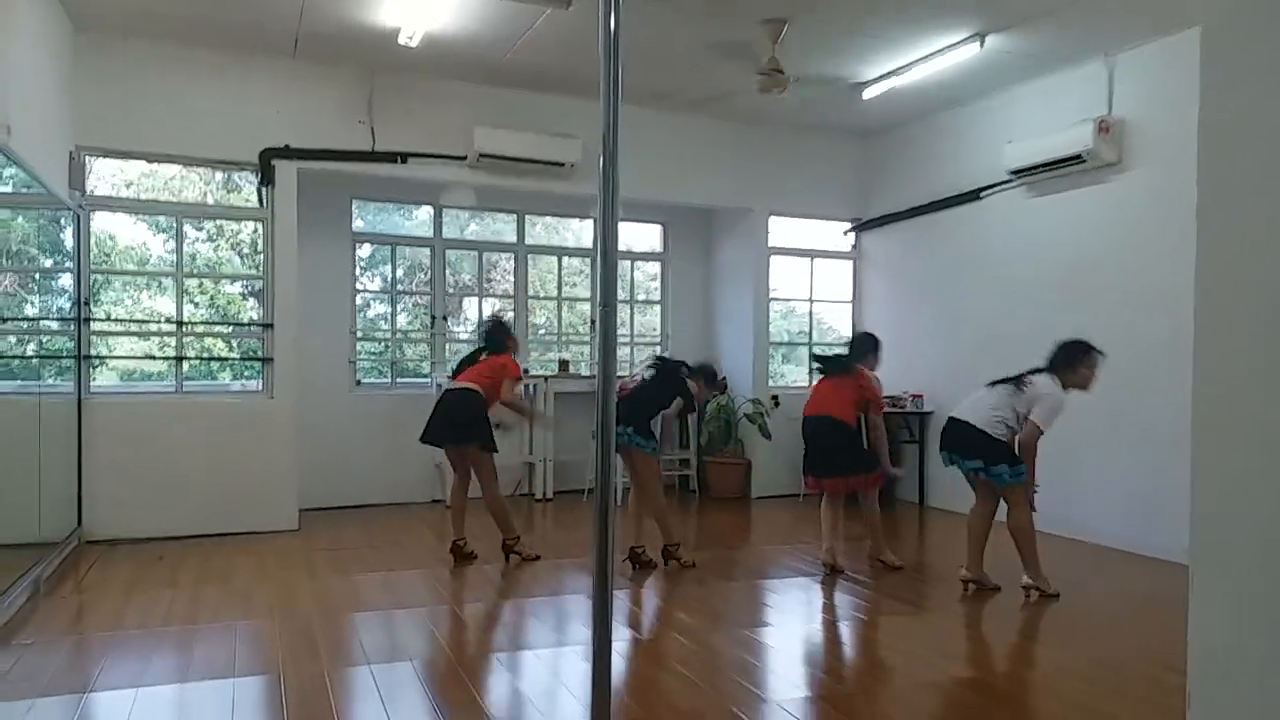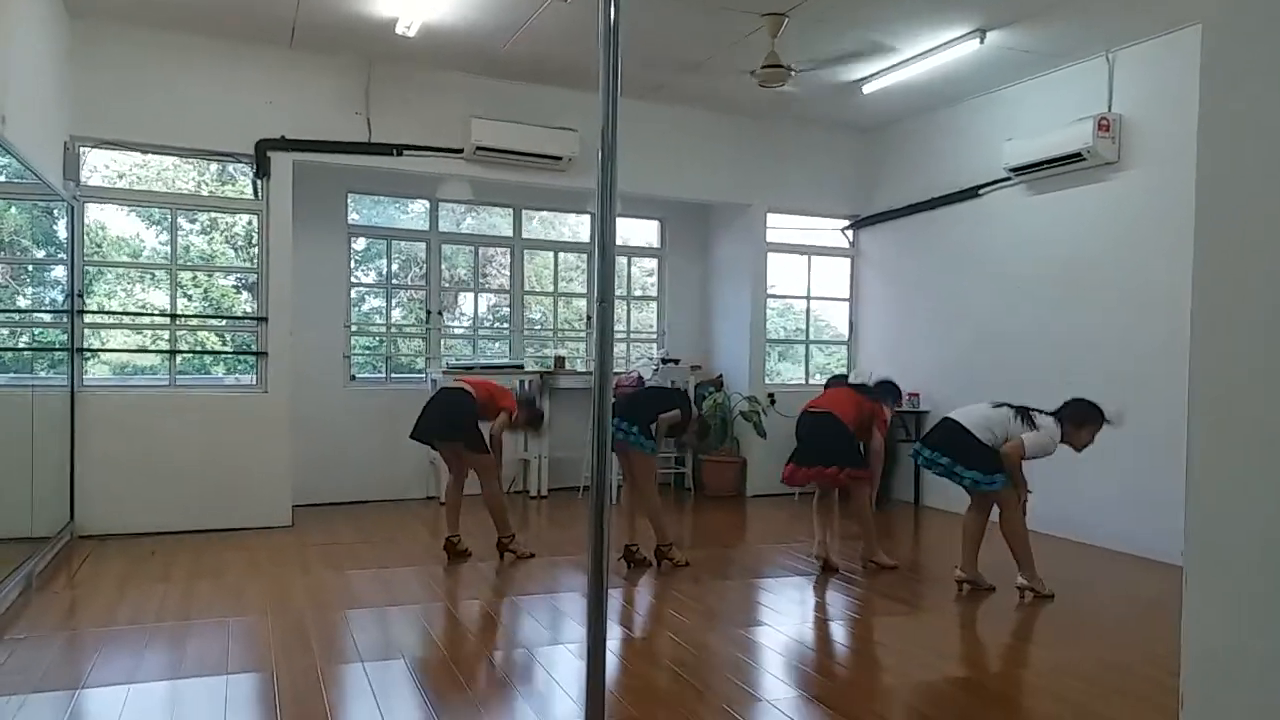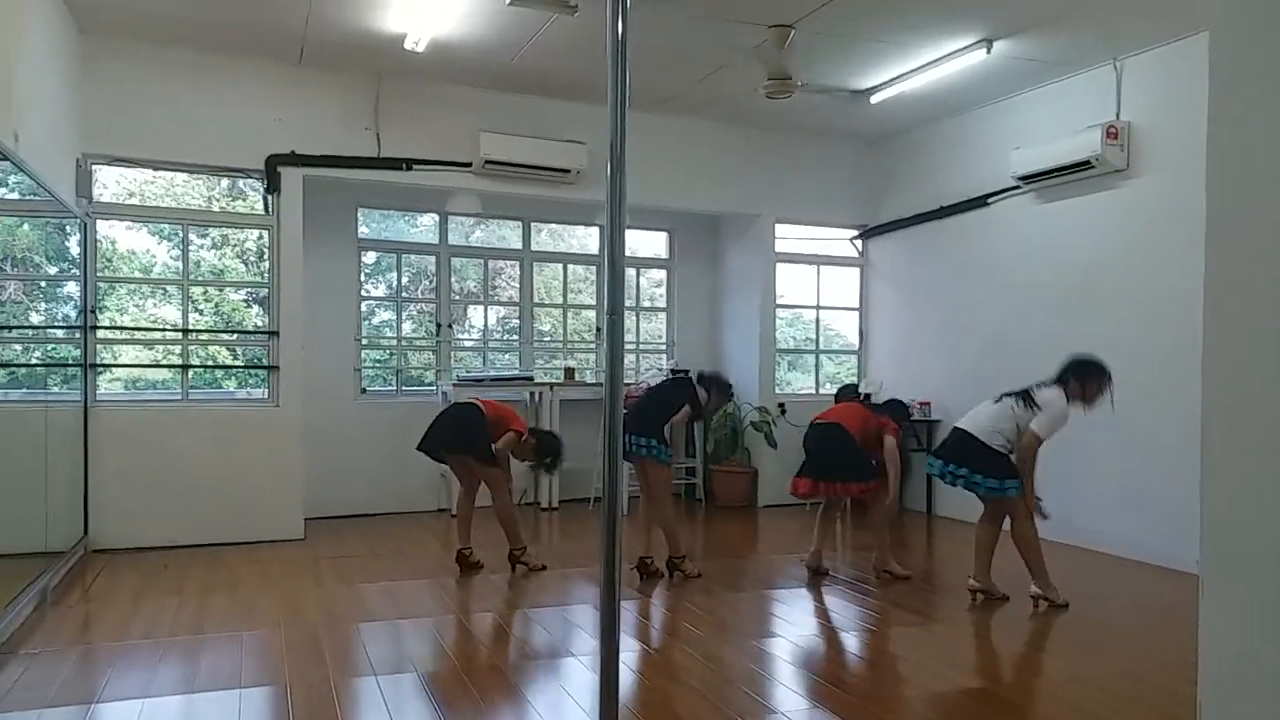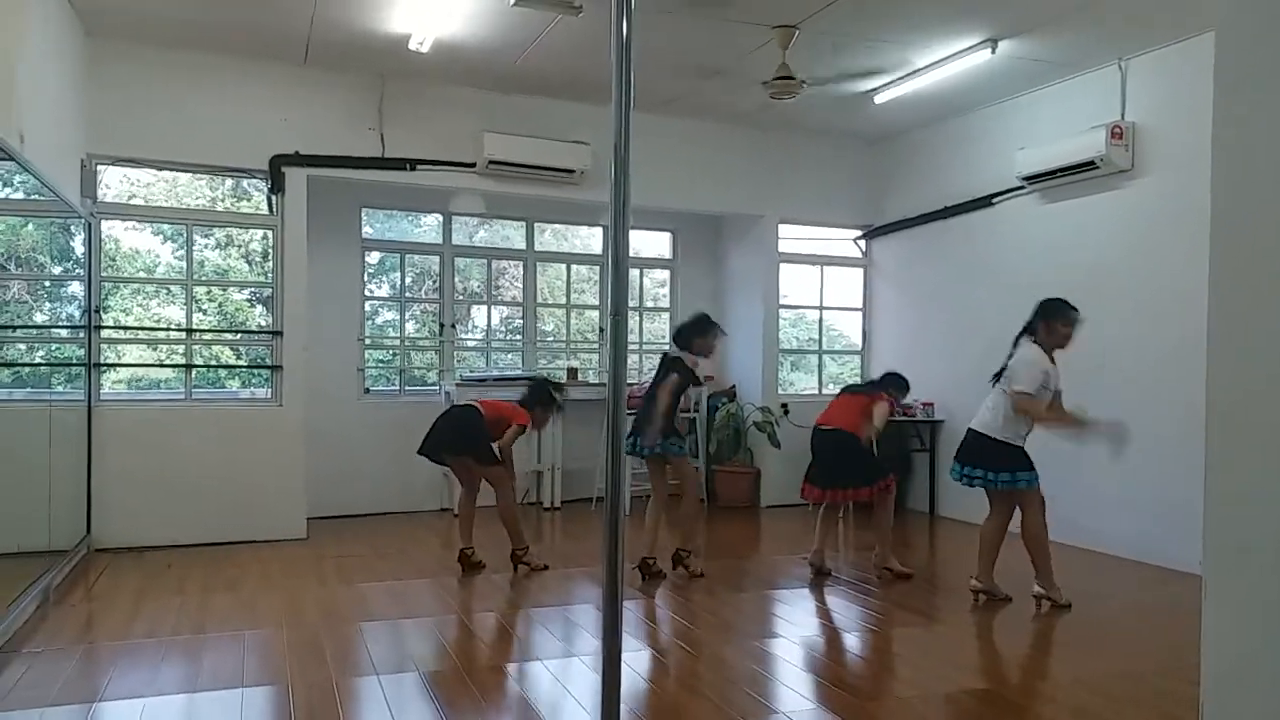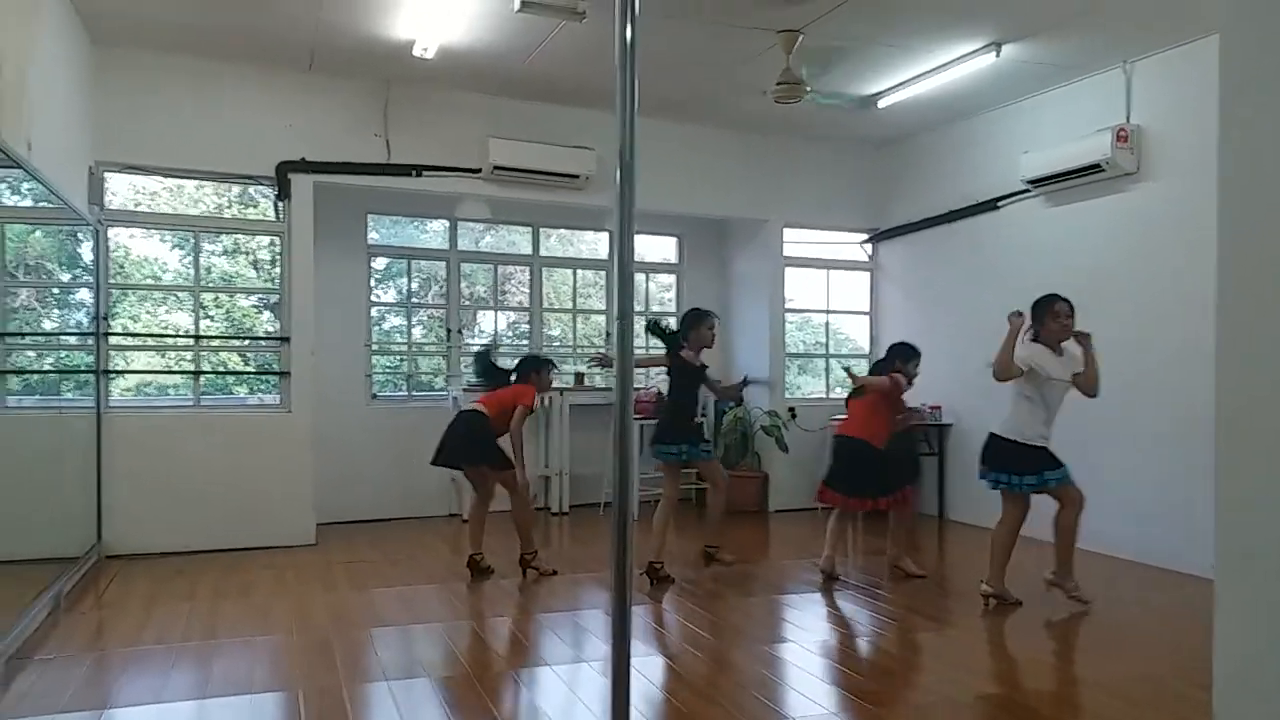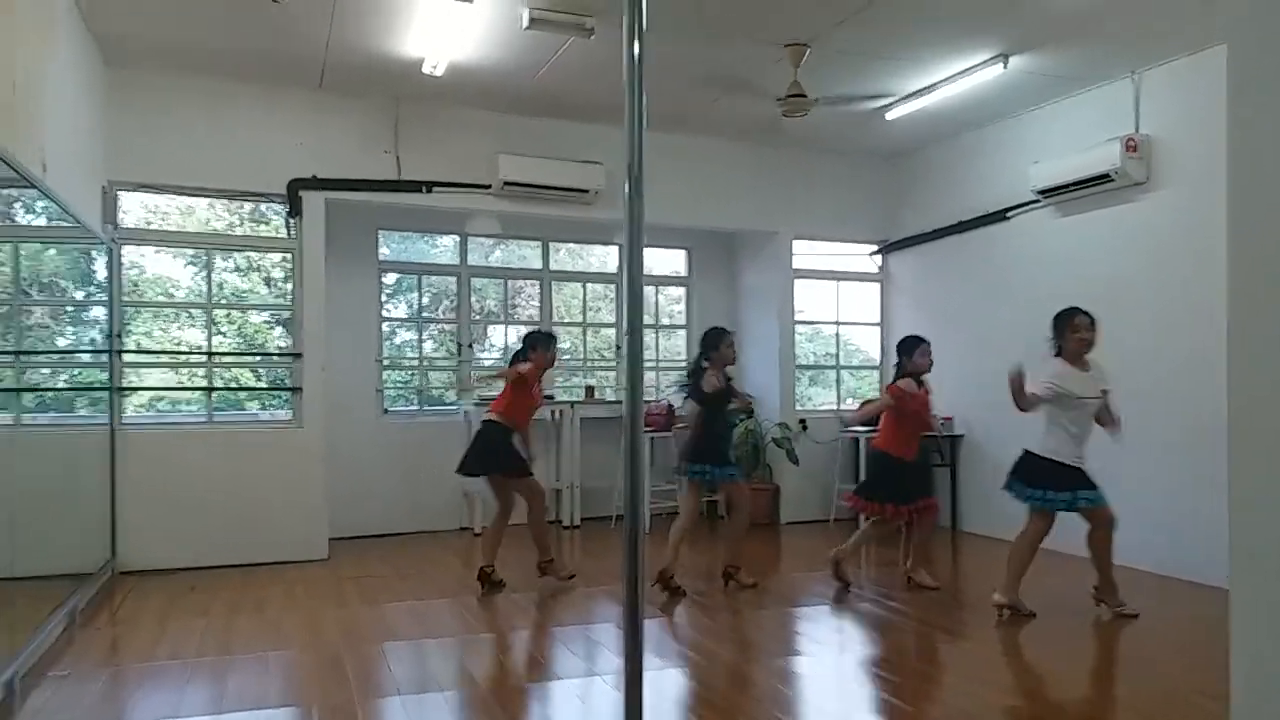
dt=0.2s
person 1, frame 1
left shoulder: (1037, 381)
right shoulder: (1055, 395)
right elbow: (1028, 438)
left wrist: (1024, 476)
right wrist: (1028, 479)
left hip: (957, 428)
right hip: (983, 435)
left knee: (986, 497)
right knee: (1018, 502)
left ankle: (973, 568)
right ankle: (1034, 576)
person 1, frame 2
left shoulder: (1042, 422)
right shoulder: (1050, 437)
right elbow: (1010, 453)
right wrist: (1019, 488)
left hip: (947, 432)
right hip: (966, 440)
left knee: (983, 500)
right knee: (1010, 503)
left ankle: (967, 569)
right ankle: (1029, 576)
person 1, frame 3
left shoulder: (1047, 395)
right shoulder: (1059, 407)
left elbow: (1024, 445)
right elbow: (1026, 447)
left wrist: (1027, 492)
right wrist: (1028, 494)
left hip: (964, 439)
right hip: (978, 446)
left knee: (996, 508)
right knee: (1021, 513)
left ankle: (981, 579)
right ankle: (1043, 585)
person 1, frame 4
left shoulder: (1045, 362)
right shoulder: (1031, 358)
left elbow: (1056, 411)
right elbow: (1023, 407)
left wrist: (1093, 425)
right wrist: (1086, 424)
left hip: (987, 441)
right hip: (994, 442)
left knee: (1002, 508)
right knee: (1033, 506)
left ankle: (983, 578)
right ankle: (1046, 583)
person 1, frame 5
left shoulder: (1070, 355)
right shoulder: (1031, 351)
left elbow: (1090, 390)
right elbow: (1002, 373)
left wrist: (1088, 349)
right wrist: (1013, 331)
left hip: (1031, 447)
right hip: (1012, 445)
left knee: (1015, 511)
right knee: (1072, 499)
left ankle: (993, 583)
right ankle: (1063, 574)
person 1, frame 6
left shoulder: (1096, 372)
right shoulder: (1057, 372)
left elbow: (1100, 414)
right elbow: (1026, 403)
left wrist: (1111, 421)
right wrist: (1018, 387)
left hip: (1067, 465)
right hip: (1049, 464)
left knee: (1038, 526)
right knee: (1103, 520)
left ankle: (1007, 593)
right ankle: (1107, 592)
person 2, frame 1
left shoulder: (668, 377)
right shoulder: (691, 389)
right elbow: (668, 415)
left hip: (621, 417)
right hip: (635, 423)
left knee: (640, 492)
right knee: (653, 490)
left ankle: (637, 549)
right ankle: (672, 547)
person 2, frame 2
left shoulder: (673, 399)
right shoulder: (687, 413)
right elbow: (663, 419)
right wrist: (654, 454)
left hip: (617, 417)
right hip: (633, 423)
left knee: (631, 484)
right knee: (648, 490)
left ankle: (631, 547)
right ankle: (665, 546)
person 2, frame 3
left shoulder: (683, 385)
right shoulder: (699, 398)
left elbow: (639, 397)
right elbow: (675, 422)
right wrist: (669, 464)
left hip: (631, 429)
right hip: (648, 433)
left knee: (649, 496)
right knee: (662, 500)
left ankle: (646, 559)
right ankle: (677, 557)
person 2, frame 4
left shoulder: (675, 356)
right shoulder: (686, 363)
right elbow: (665, 391)
right wrist: (657, 429)
left hip: (642, 428)
right hip: (655, 431)
left knee: (659, 494)
right knee: (692, 488)
left ankle: (649, 559)
right ankle: (683, 552)
person 2, frame 5
left shoulder: (694, 364)
right shoulder: (685, 359)
left elbow: (719, 391)
right elbow: (646, 361)
left wrist: (739, 386)
right wrist: (615, 361)
left hip: (670, 434)
right hip: (680, 434)
left knee: (670, 496)
right knee: (719, 483)
left ankle: (655, 562)
right ankle: (711, 546)
person 2, frame 6
left shoulder: (721, 379)
right shoulder: (712, 382)
left elbow: (736, 399)
right elbow: (694, 417)
left hip: (707, 454)
right hip: (710, 455)
left knee: (689, 513)
right knee: (742, 504)
left ankle: (667, 571)
right ankle: (731, 567)
person 3, frame 1
left shoulder: (831, 372)
right shoulder: (869, 380)
right elbow: (875, 426)
right wrist: (885, 465)
left hip: (812, 426)
right hip: (840, 430)
left knee: (832, 492)
right knee: (868, 488)
left ankle: (829, 551)
right ankle: (879, 550)
person 3, frame 2
left shoulder: (844, 392)
right shoulder: (881, 409)
right elbow: (876, 451)
right wrist: (872, 489)
left hip: (806, 422)
right hip: (833, 428)
left knee: (825, 487)
right knee: (858, 486)
left ankle: (821, 545)
right ankle: (871, 550)
person 3, frame 3
left shoulder: (861, 411)
right shoulder: (887, 424)
right elbow: (891, 458)
right wrist: (892, 497)
left hip: (814, 435)
right hip: (838, 438)
left knee: (833, 498)
right knee: (876, 495)
left ankle: (815, 556)
right ankle: (884, 559)
person 3, frame 4
left shoulder: (854, 394)
right shoulder: (883, 400)
right elbow: (879, 415)
right wrist: (874, 428)
left hip: (821, 437)
right hip: (844, 439)
left knee: (833, 498)
right knee: (885, 491)
left ankle: (817, 554)
right ankle: (884, 557)
person 3, frame 5
left shoulder: (881, 382)
right shoulder: (897, 381)
right elbow: (874, 382)
left wrist: (902, 421)
right wrist: (858, 380)
left hip: (846, 444)
right hip: (865, 450)
left knee: (845, 506)
right knee: (906, 498)
left ankle: (828, 558)
right ankle: (900, 556)
person 3, frame 6
left shoulder: (919, 389)
right shoulder: (906, 387)
left elbow: (921, 421)
right elbow: (880, 405)
left wrist: (930, 420)
right wrist: (858, 416)
left hip: (898, 459)
right hip: (891, 461)
left knee: (887, 517)
right knee: (925, 511)
left ankle: (842, 553)
right ankle: (915, 568)
person 4, frame 1
left shoulder: (484, 361)
right shoulder: (510, 364)
right elbow: (506, 398)
right wrist: (528, 412)
left hip: (446, 406)
right hip: (467, 408)
left knee: (461, 477)
right knee: (489, 481)
left ankle: (459, 543)
right ankle: (511, 541)
person 4, frame 2
left shoulder: (497, 394)
right shoulder: (510, 402)
right elbow: (495, 432)
right wrist: (497, 464)
left hip: (437, 409)
right hip: (457, 414)
left knee: (458, 472)
right knee: (487, 476)
left ankle: (452, 539)
right ankle: (507, 539)
person 4, frame 3
left shoulder: (506, 420)
right shoulder: (519, 427)
right elbow: (500, 448)
right wrist: (506, 478)
left hip: (446, 422)
right hip: (467, 424)
left knee: (468, 486)
right knee: (499, 488)
left ankle: (465, 552)
right ankle: (518, 551)
person 4, frame 4
left shoulder: (508, 411)
right shoulder: (523, 416)
right elbow: (504, 444)
right wrist: (510, 479)
left hip: (446, 425)
right hip: (466, 426)
left knee: (470, 486)
right knee: (502, 486)
left ankle: (467, 552)
right ankle: (520, 550)
person 4, frame 5
left shoulder: (511, 392)
right shoulder: (528, 393)
right elbow: (514, 428)
right wrist: (519, 470)
left hip: (459, 431)
right hip: (475, 432)
left knee: (484, 493)
right knee: (519, 490)
left ankle: (476, 557)
right ankle: (529, 555)
person 4, frame 6
left shoulder: (535, 382)
right shoulder: (526, 370)
right elbow: (506, 373)
left wrist: (528, 457)
left hip: (493, 439)
right hip: (496, 439)
left knee: (505, 506)
right knee: (536, 496)
left ankle: (488, 568)
right ankle: (547, 561)
